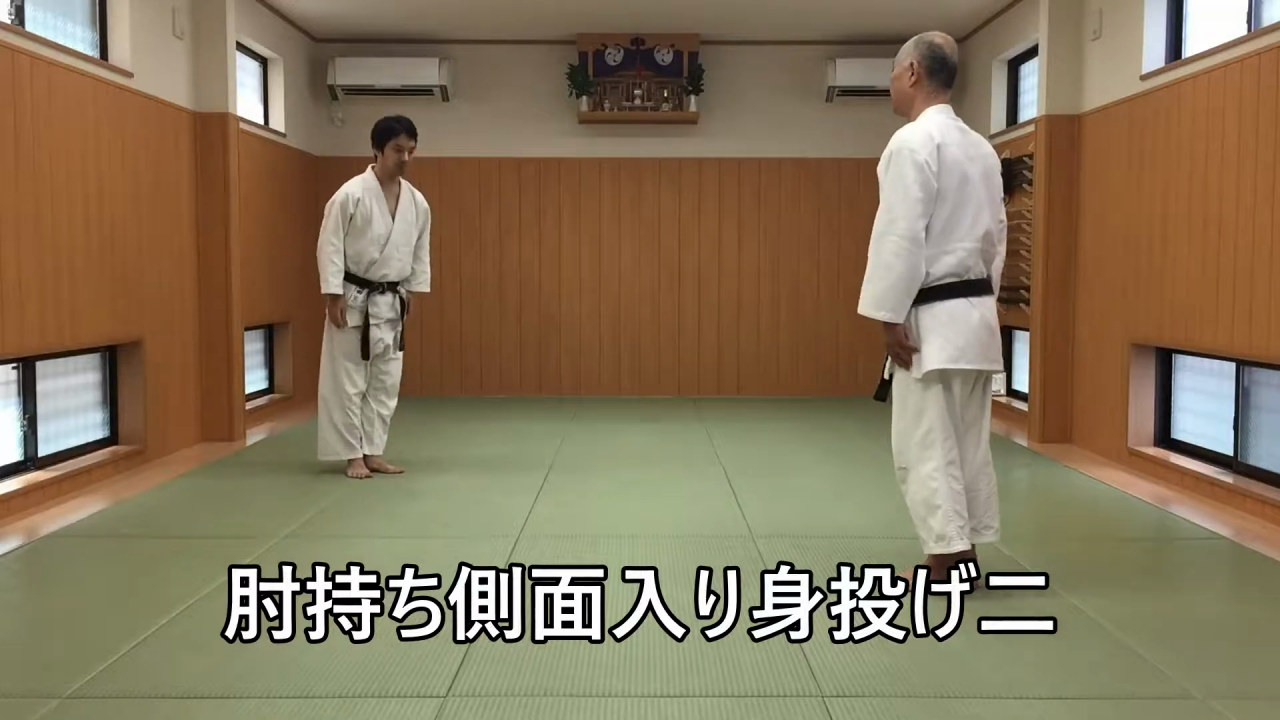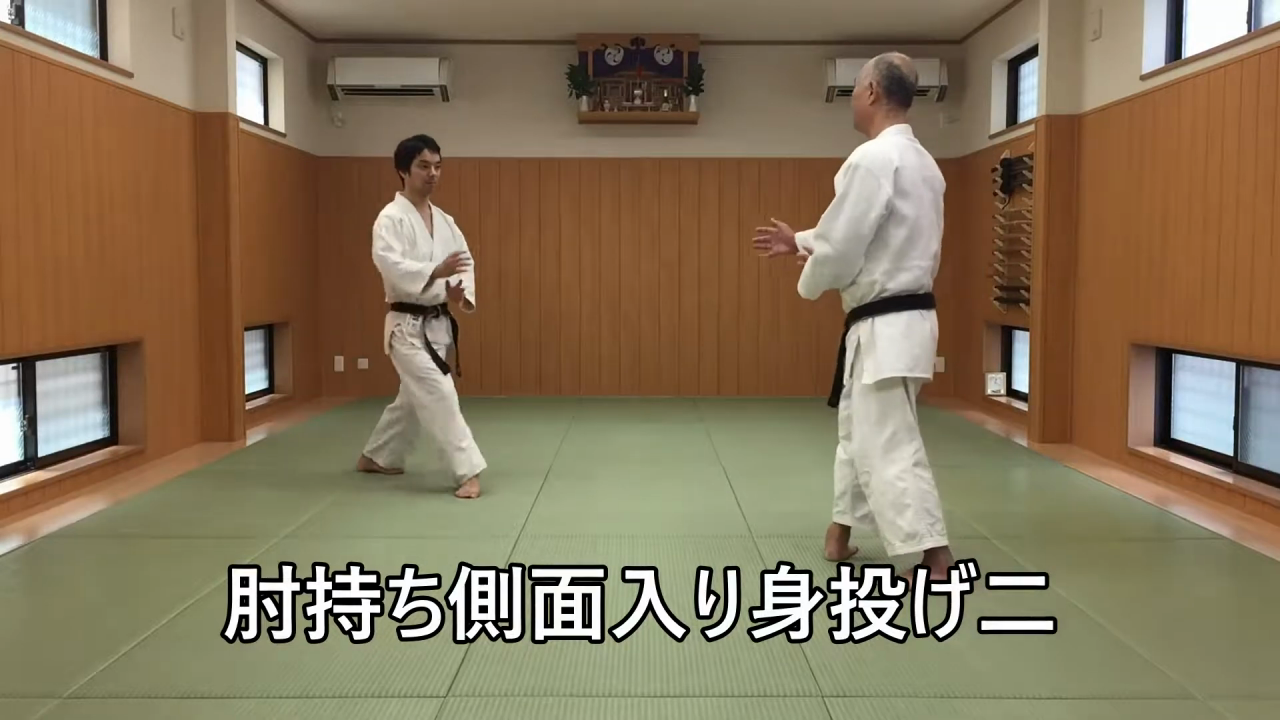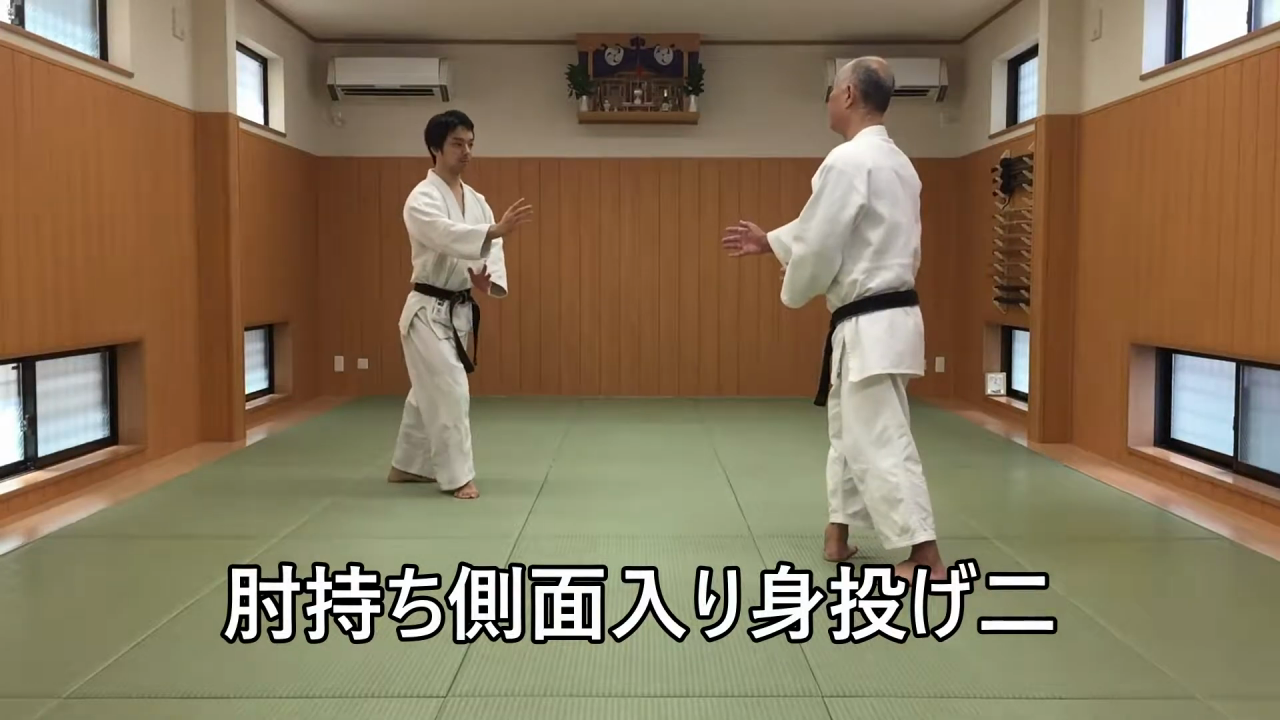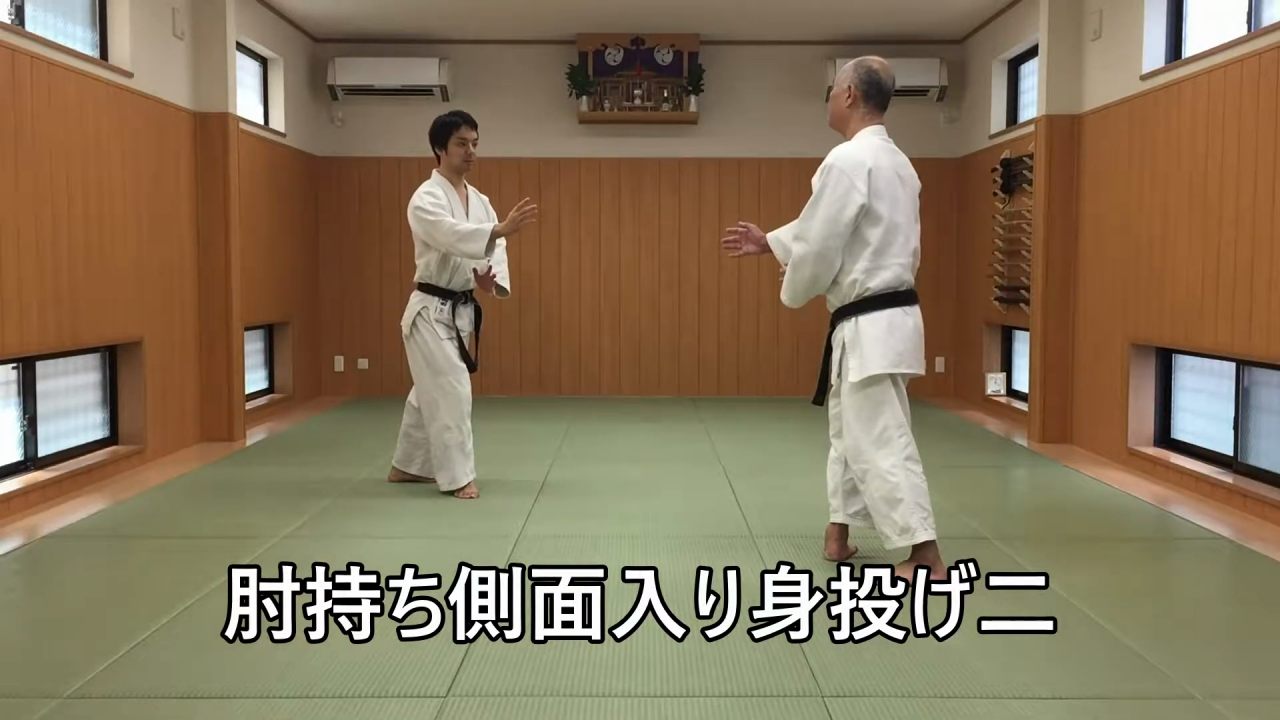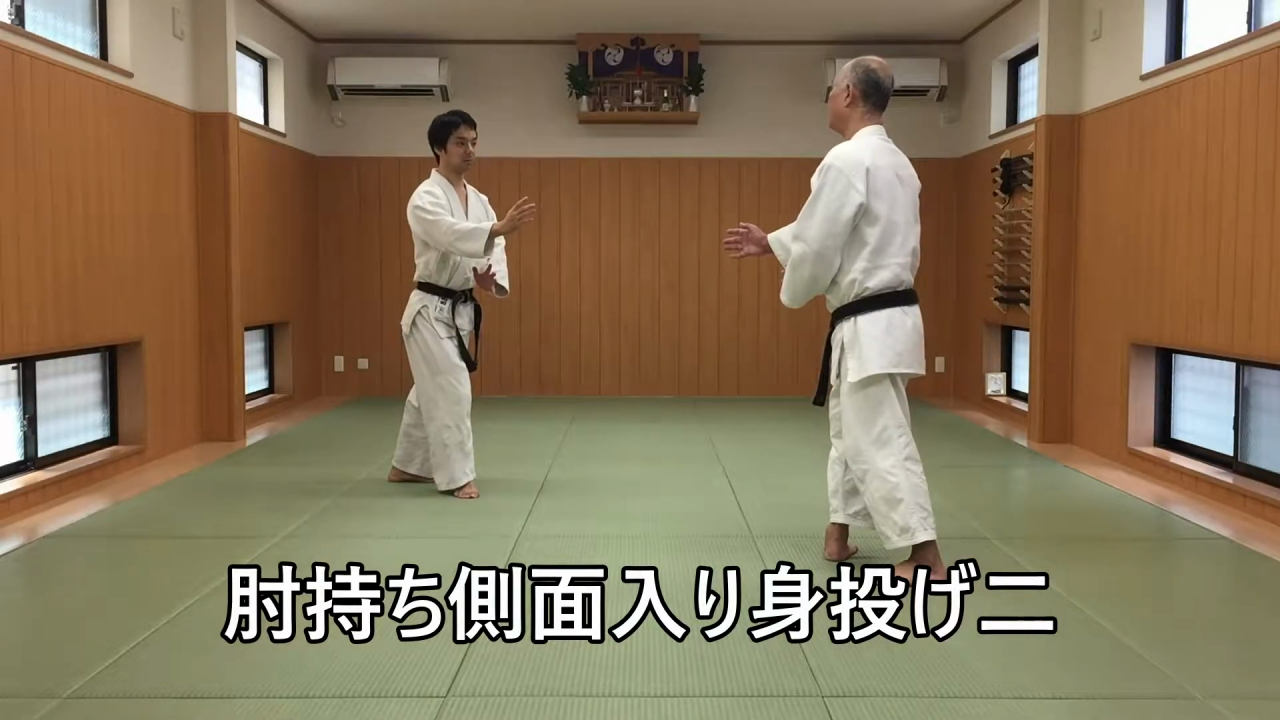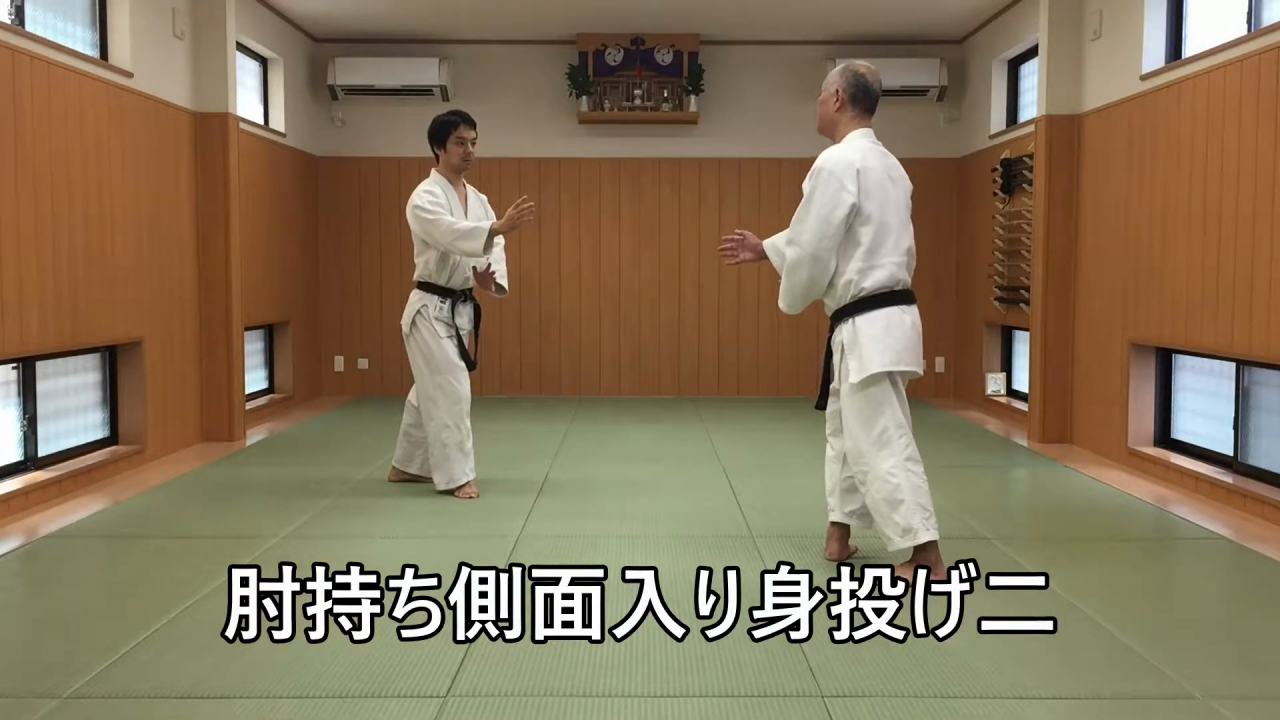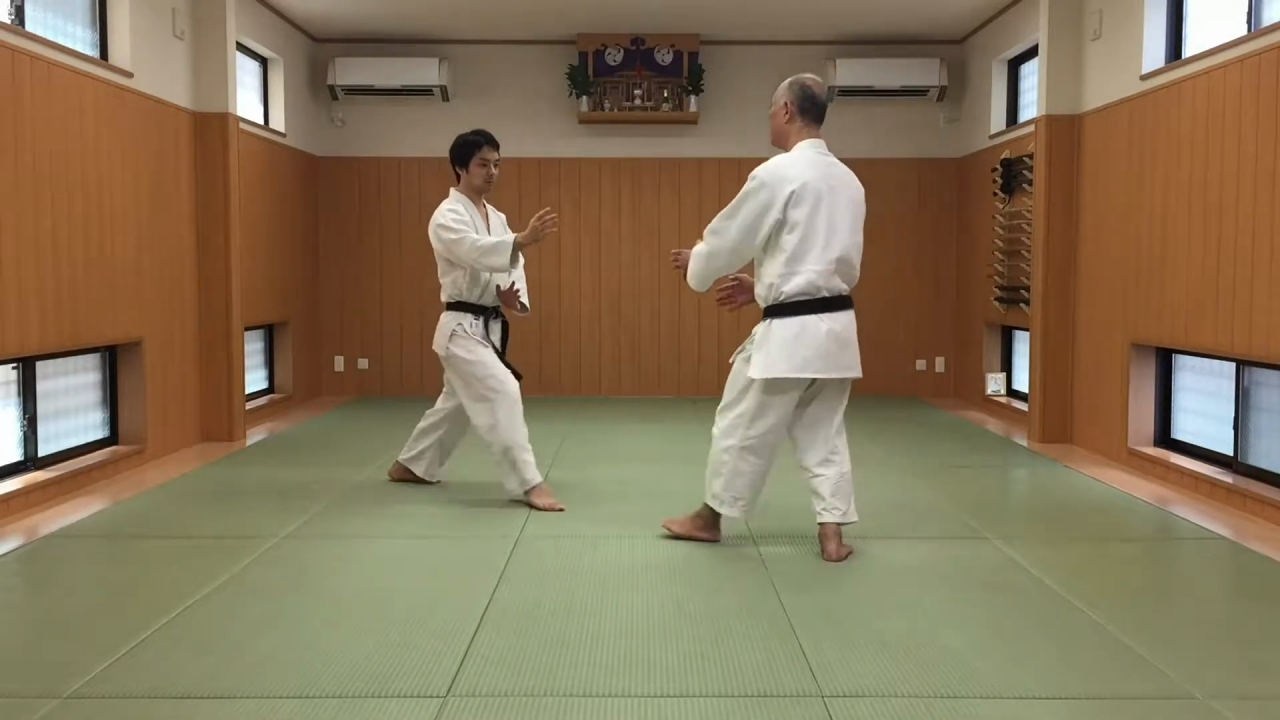
dt=0.7s
person 1, frame 1
left shoulder: (914, 141)
right shoulder: (980, 147)
left elbow: (899, 238)
right elbow: (994, 236)
left wrist: (890, 318)
left hip: (933, 315)
right hip: (976, 310)
left knee: (924, 446)
right knee: (967, 442)
left ankle: (948, 558)
right ankle: (963, 549)
person 1, frame 2
left shoulder: (874, 159)
right shoulder: (921, 163)
left elbow: (840, 246)
left wrist: (809, 281)
right wrist: (802, 241)
left hip: (884, 326)
right hip: (906, 317)
left knee: (889, 449)
right knee: (858, 433)
left ankle: (935, 557)
right ankle: (841, 533)
person 1, frame 3
left shoulder: (848, 160)
right shoulder: (896, 162)
left elbow: (819, 244)
left wrist: (793, 293)
right wrist: (770, 241)
left hip: (869, 325)
right hip: (886, 317)
left knee: (880, 444)
right knee: (848, 432)
left ankle: (926, 556)
right ankle: (839, 534)
person 1, frame 4
left shoulder: (849, 160)
right shoulder: (895, 161)
left elbow: (820, 245)
left wrist: (792, 292)
right wrist: (769, 242)
left hip: (870, 324)
right hip: (884, 317)
left knee: (881, 444)
right knee: (849, 432)
left ankle: (926, 557)
right ankle: (839, 535)
person 1, frame 5
left shoulder: (847, 160)
right shoulder: (895, 161)
left elbow: (818, 245)
left wrist: (792, 293)
right wrist: (771, 243)
left hip: (869, 324)
right hip: (886, 316)
left knee: (880, 444)
right knee: (850, 433)
left ankle: (926, 557)
right ankle: (839, 534)
person 1, frame 6
left shoulder: (837, 163)
right shoulder: (886, 164)
left elbow: (813, 248)
left wrist: (791, 300)
right wrist: (765, 249)
left hip: (867, 324)
right hip: (886, 315)
left knee: (882, 445)
right knee: (846, 434)
left ankle: (927, 556)
right ankle: (839, 533)
person 1, frame 7
left shoulder: (777, 173)
right shoulder: (847, 179)
left elbow: (728, 239)
left wrist: (694, 262)
left hip: (791, 329)
right hip: (837, 323)
left knee: (739, 428)
right knee: (824, 439)
left ankle: (708, 519)
right ankle: (834, 533)
person 2, frame 1
left shoulder: (416, 201)
right shoulder: (351, 194)
left elbow: (420, 251)
right elbow: (330, 247)
left wrist: (411, 292)
right wrist: (334, 297)
left hip: (391, 302)
right hip: (354, 299)
left knee: (385, 383)
right knee: (347, 382)
left ankle: (372, 452)
right ankle: (351, 455)
person 2, frame 2
left shoulder: (445, 221)
right shoulder: (391, 218)
left elbow: (464, 262)
right elbow: (390, 265)
left wrist: (461, 292)
right wrist: (436, 272)
left hip: (439, 324)
right hip: (408, 326)
left knee: (414, 400)
right knee: (440, 397)
left ankle: (375, 456)
right ankle: (467, 471)
person 2, frame 3
left shoulder: (475, 200)
right shoulder: (422, 199)
left elbow: (489, 246)
right elbow: (446, 235)
left wrist: (489, 278)
right wrist: (497, 229)
left hip: (459, 310)
right hip: (429, 311)
left knee: (428, 392)
right knee: (450, 392)
left ankle: (407, 465)
right ankle: (458, 475)
person 2, frame 4
left shoulder: (479, 200)
right shoulder: (426, 199)
left elbow: (491, 247)
right elbow: (452, 235)
left wrist: (493, 278)
right wrist: (502, 229)
left hip: (461, 310)
right hip: (431, 310)
left knee: (429, 391)
right knee: (452, 392)
left ankle: (407, 465)
right ankle: (458, 475)
person 2, frame 5
left shoulder: (478, 200)
right shoulder: (426, 198)
left elbow: (492, 246)
right elbow: (451, 234)
left wrist: (493, 277)
right wrist: (500, 228)
left hip: (460, 309)
right hip: (431, 309)
left knee: (430, 390)
right knee: (452, 391)
left ankle: (407, 465)
right ankle: (457, 475)
person 2, frame 6
left shoulder: (477, 199)
right shoulder: (425, 198)
left elbow: (491, 245)
right elbow: (451, 233)
left wrist: (492, 277)
right wrist: (500, 226)
left hip: (460, 308)
right hip: (431, 308)
left knee: (429, 390)
right knee: (451, 391)
left ankle: (407, 465)
right ankle: (457, 475)
person 2, frame 7
left shoulder: (496, 217)
right shoulder: (448, 217)
left elbow: (513, 262)
right elbow: (477, 251)
left wrist: (514, 294)
right wrist: (523, 239)
left hip: (487, 326)
right hip: (462, 327)
left knee: (454, 406)
right knee: (502, 394)
left ankle: (410, 465)
right ankle: (530, 484)
